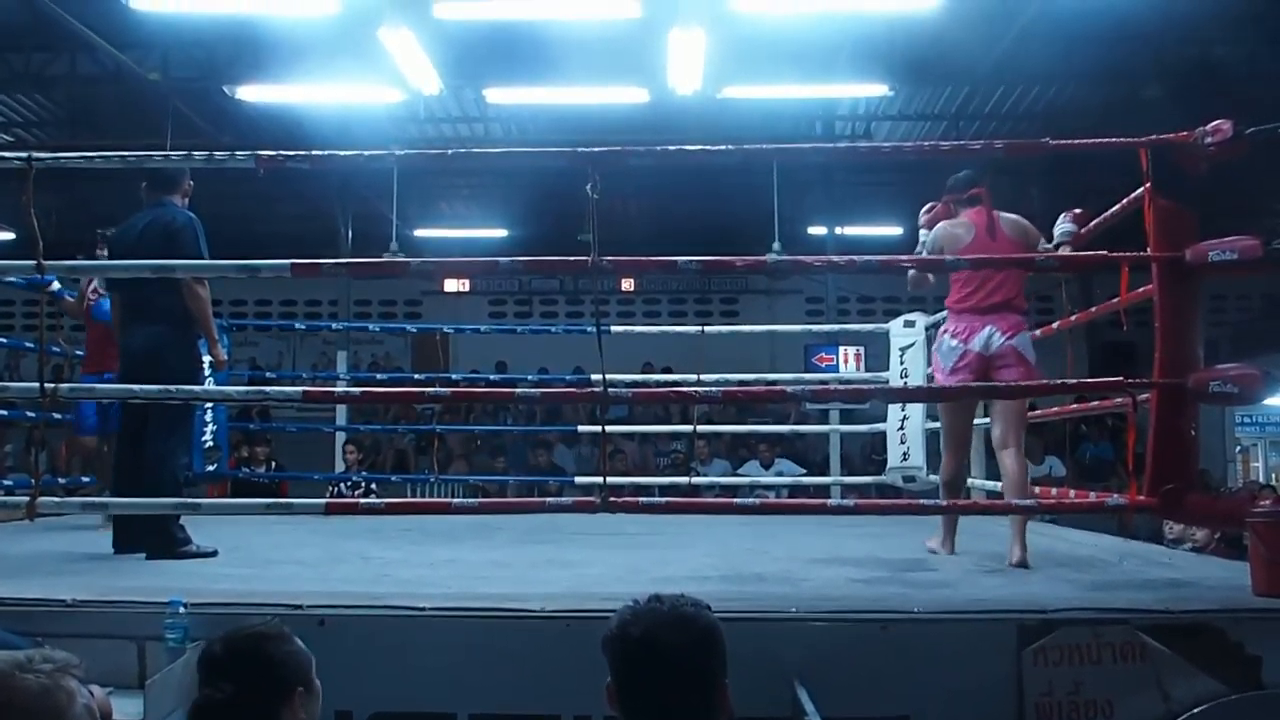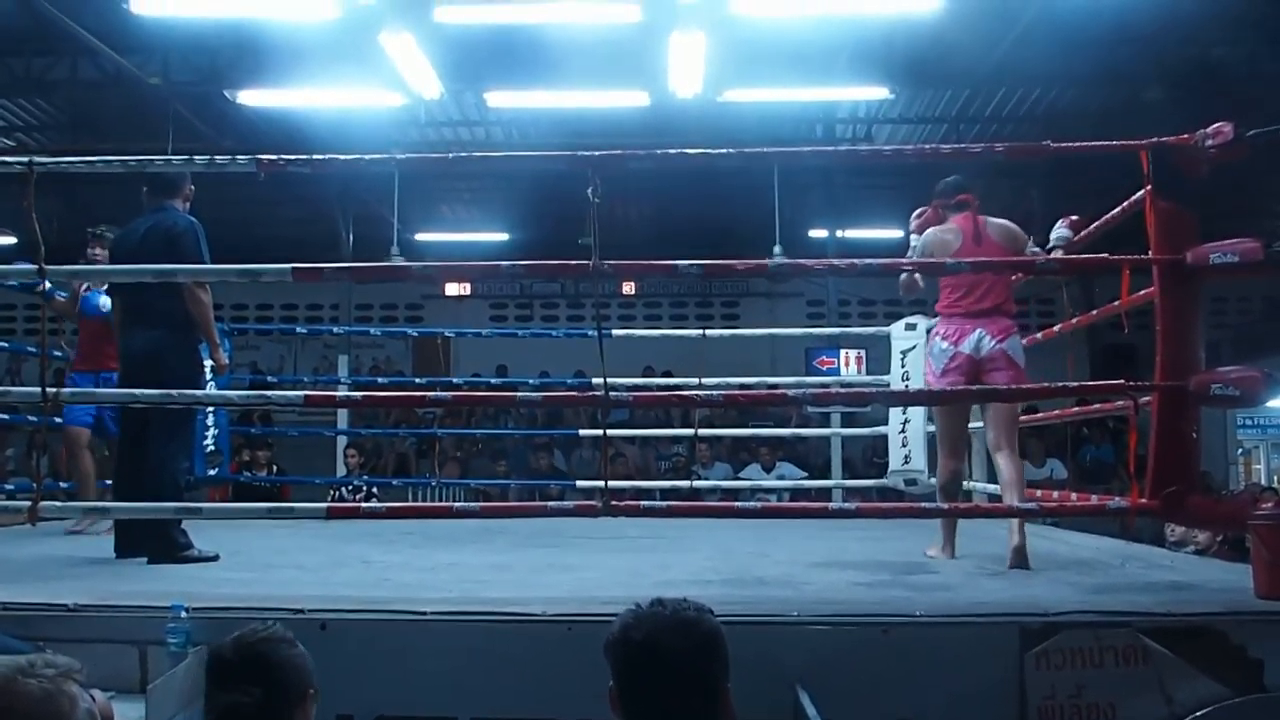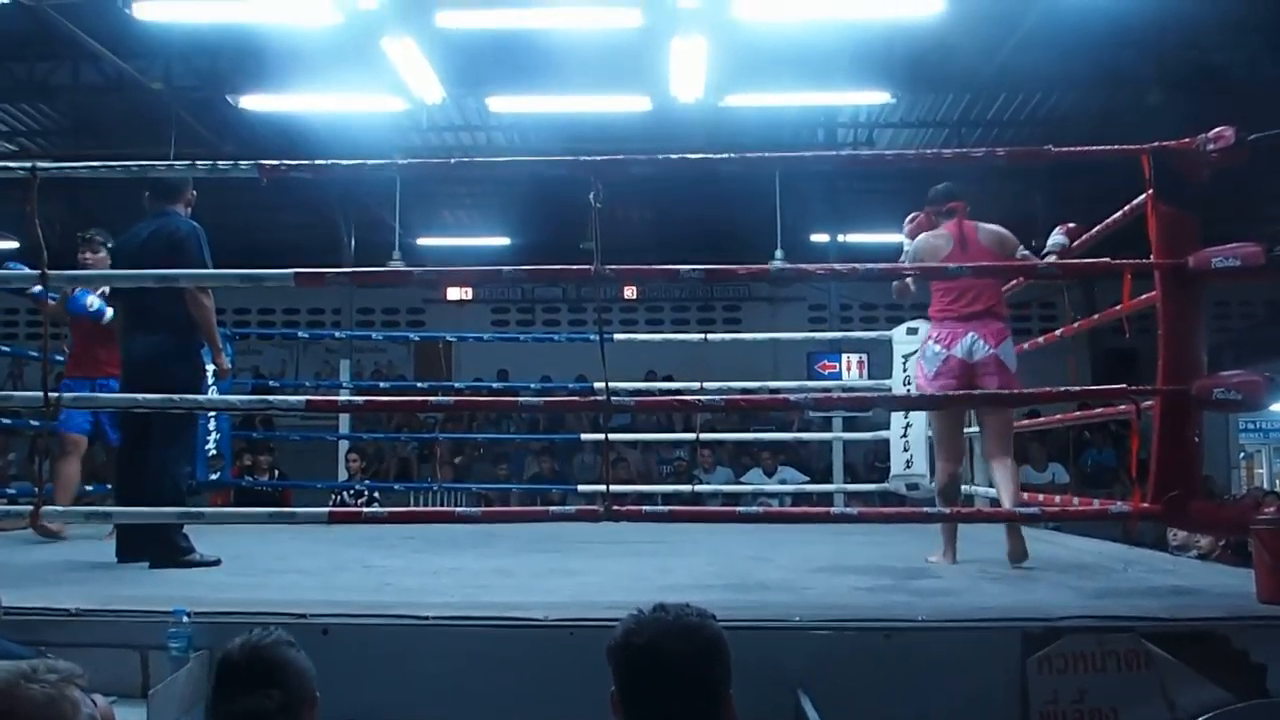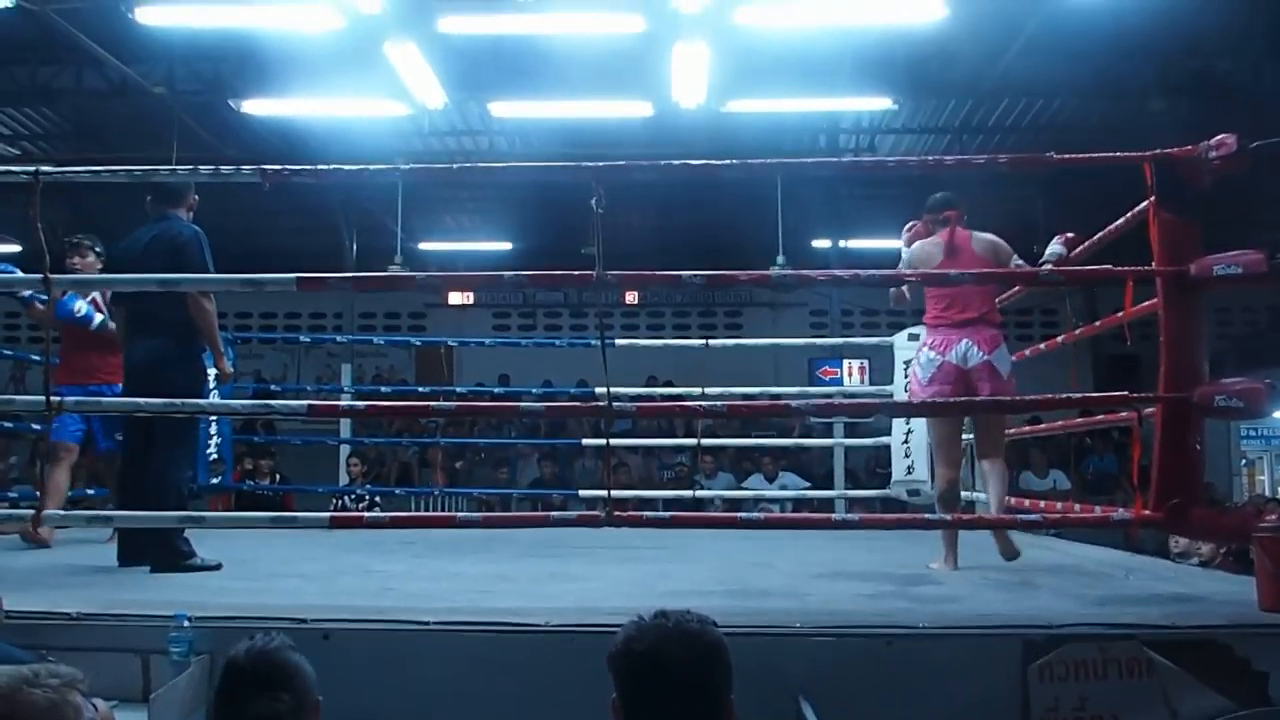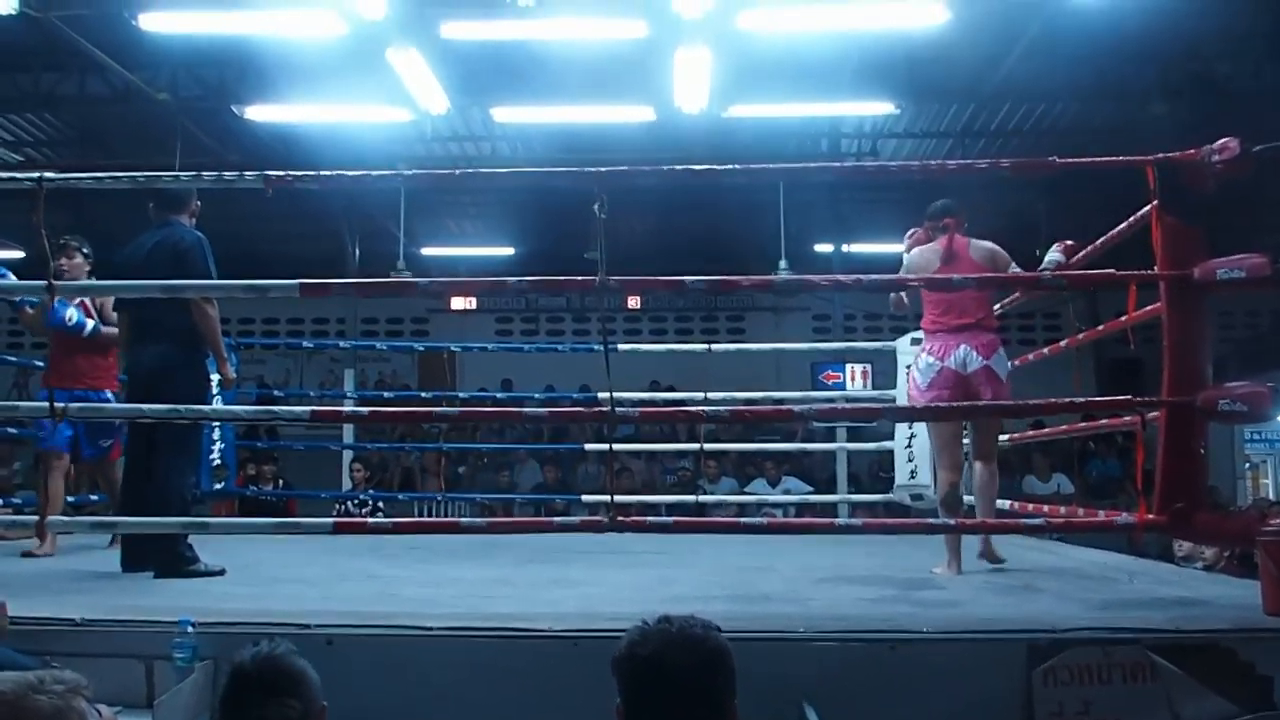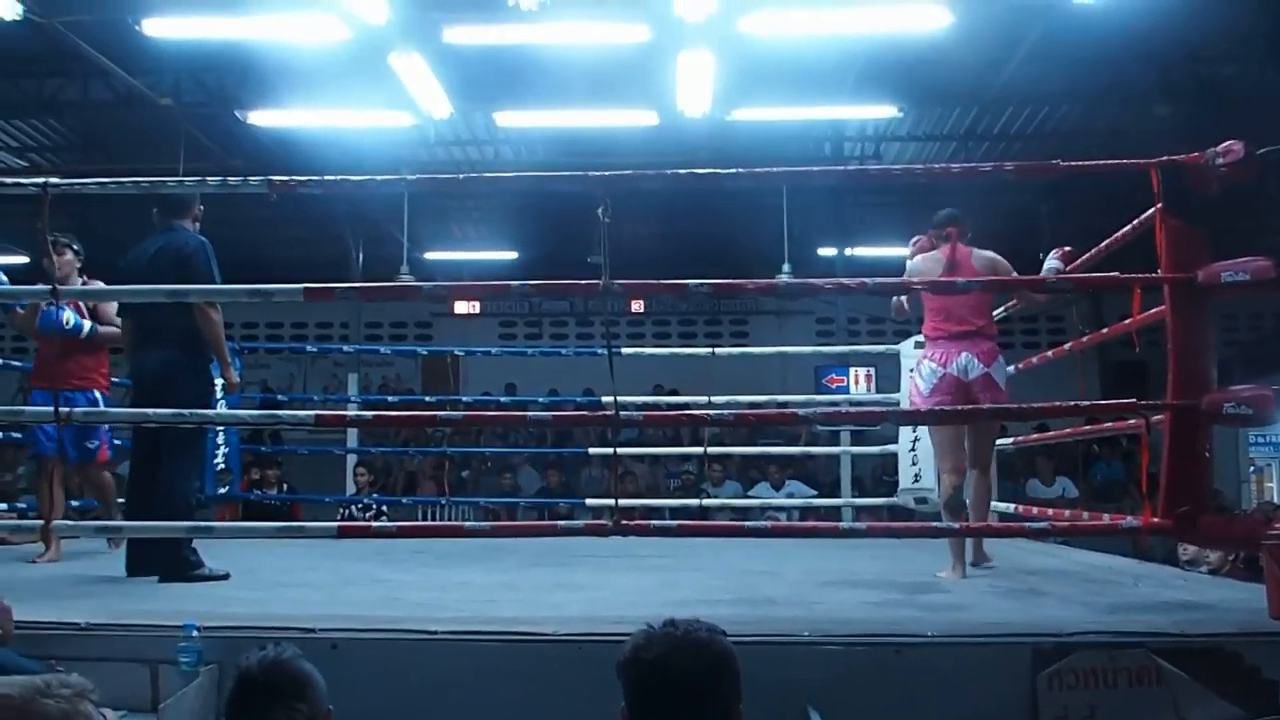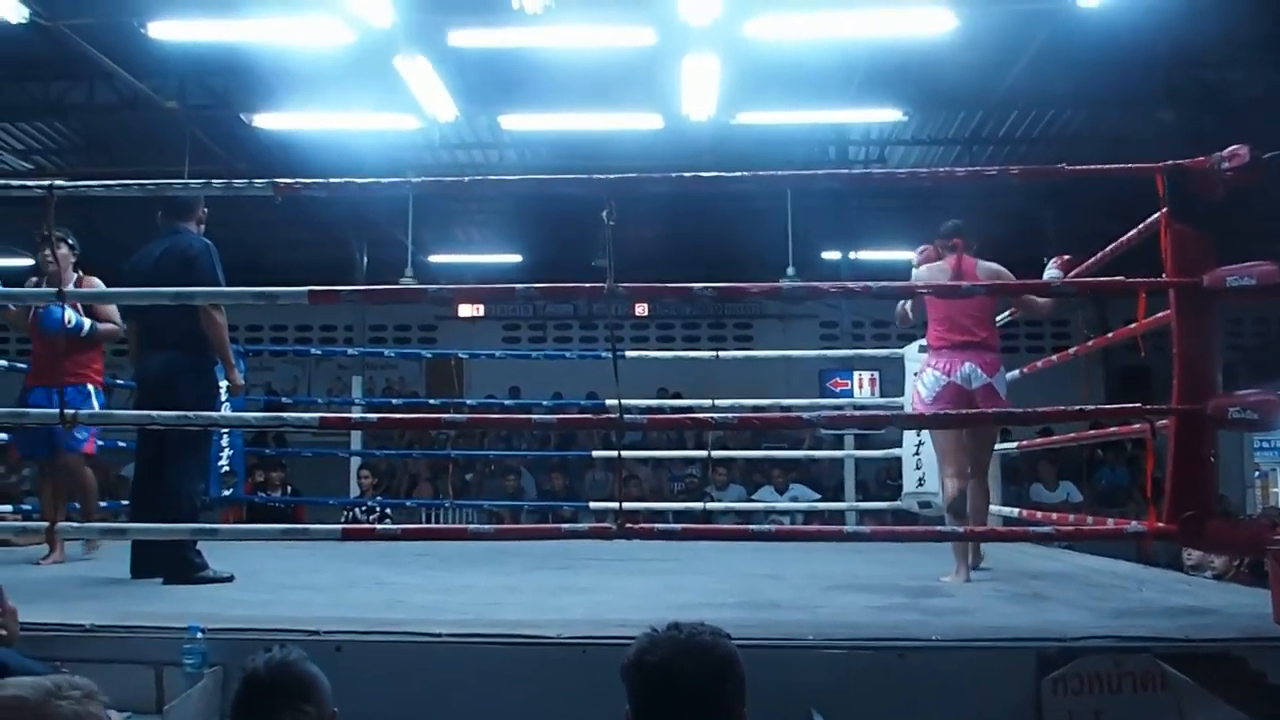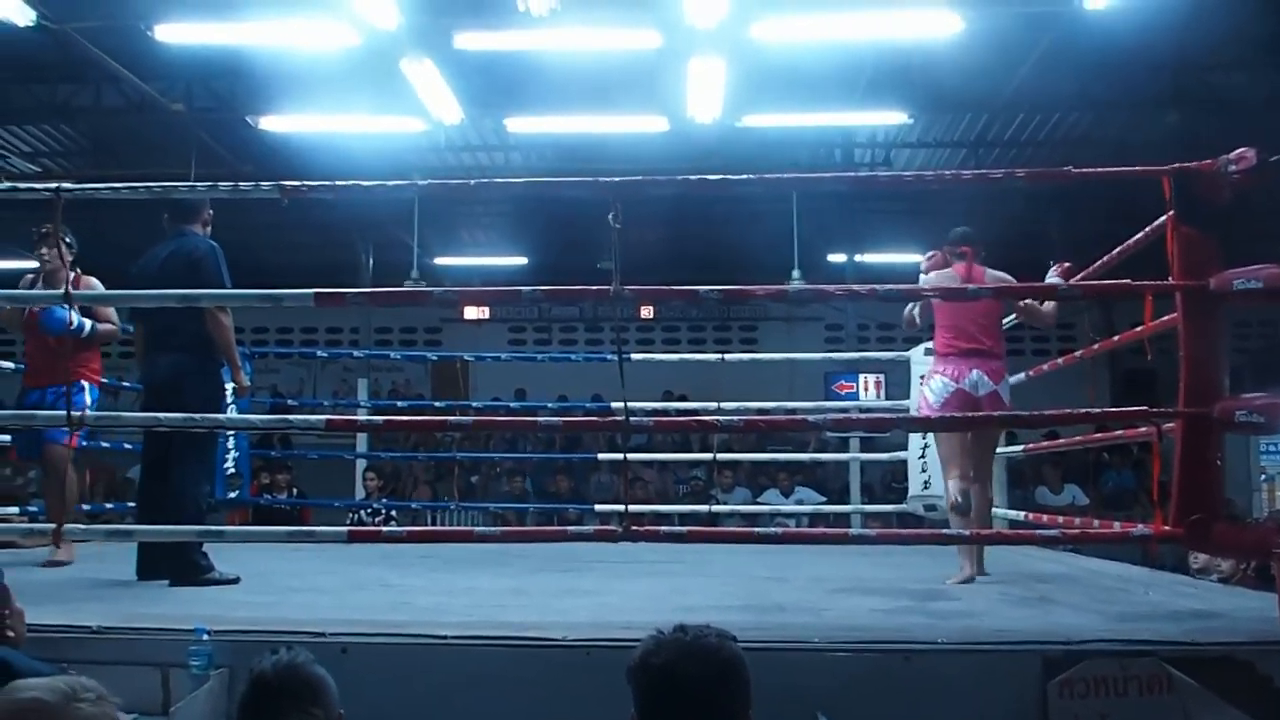
dt=0.1s
person 1, frame 1
left shoulder: (124, 231)
right shoulder: (183, 222)
left elbow: (116, 297)
right elbow: (193, 285)
right wrist: (213, 341)
left hip: (134, 344)
right hip: (172, 343)
left knee: (133, 438)
right knee: (170, 440)
left ankle: (129, 533)
right ankle: (165, 536)
person 1, frame 2
left shoulder: (125, 235)
right shoulder: (184, 227)
left elbow: (118, 300)
right elbow: (195, 290)
right wrist: (214, 346)
left hip: (135, 348)
right hip: (173, 347)
left knee: (133, 442)
right knee: (171, 444)
left ankle: (130, 537)
right ankle: (167, 541)
person 1, frame 3
left shoulder: (127, 239)
right shoulder: (186, 231)
left elbow: (119, 305)
right elbow: (197, 295)
right wrist: (217, 350)
left hip: (137, 353)
right hip: (175, 352)
left knee: (134, 446)
right knee: (173, 449)
left ankle: (132, 542)
right ankle: (169, 545)
person 1, frame 4
left shoulder: (129, 244)
right shoulder: (188, 235)
left elbow: (120, 309)
right elbow: (199, 298)
right wrist: (219, 354)
left hip: (139, 357)
right hip: (176, 355)
left knee: (137, 451)
right knee: (175, 453)
left ankle: (134, 545)
right ankle: (170, 549)
person 1, frame 5
left shoulder: (132, 250)
right shoulder: (191, 241)
left elbow: (124, 316)
right elbow: (202, 304)
right wrist: (222, 359)
left hip: (142, 363)
right hip: (180, 361)
left knee: (140, 457)
right knee: (178, 459)
left ankle: (137, 551)
right ankle: (173, 554)
person 1, frame 6
left shoulder: (136, 255)
right shoulder: (194, 246)
left elbow: (127, 320)
right elbow: (206, 309)
right wrist: (226, 364)
left hip: (147, 368)
right hip: (184, 366)
left knee: (145, 462)
right knee: (182, 463)
left ankle: (141, 555)
right ankle: (178, 559)
person 1, frame 7
left shoulder: (140, 258)
right shoulder: (199, 248)
left elbow: (133, 323)
right elbow: (210, 311)
right wrist: (230, 367)
left hip: (151, 370)
right hip: (189, 368)
left knee: (150, 464)
right knee: (187, 465)
left ankle: (146, 557)
right ankle: (182, 561)
person 1, frame 8
left shoulder: (147, 260)
right shoulder: (205, 251)
left elbow: (139, 326)
right elbow: (216, 314)
right wrist: (236, 369)
left hip: (158, 372)
right hip: (195, 370)
left knee: (156, 466)
right knee: (192, 467)
left ankle: (153, 559)
right ankle: (188, 563)
person 2, frame 1
left shoulder: (945, 230)
right shoulder: (1018, 226)
left elbow: (916, 282)
left wrist: (924, 233)
right wrist: (1066, 237)
left hip: (963, 335)
right hip: (1010, 334)
left knee: (955, 448)
right knee: (1009, 445)
left ankle: (946, 537)
right ankle: (1017, 543)
person 2, frame 2
left shoulder: (933, 237)
right shoulder: (1005, 230)
left elbow: (905, 287)
left hip: (950, 341)
right hip: (999, 339)
left knee: (951, 450)
right knee: (1004, 446)
left ankle: (946, 543)
right ankle: (1016, 530)
person 2, frame 3
left shoulder: (925, 242)
right shoulder: (996, 236)
left elbow: (900, 291)
right wrist: (1056, 247)
left hip: (945, 345)
right hip: (992, 342)
left knee: (947, 454)
right knee: (998, 449)
left ankle: (948, 548)
right ankle: (1010, 514)
person 2, frame 4
left shoulder: (920, 249)
right shoulder: (991, 245)
left elbow: (897, 298)
right wrist: (1054, 257)
left hip: (941, 351)
right hip: (988, 348)
left knee: (945, 459)
right knee: (991, 452)
left ankle: (950, 554)
right ankle: (1000, 527)
person 2, frame 5
left shoulder: (918, 257)
right shoulder: (987, 251)
left elbow: (897, 304)
left hip: (938, 356)
right hip: (984, 353)
left knee: (948, 462)
right knee: (986, 454)
left ankle: (953, 558)
right ankle: (985, 536)
person 2, frame 6
left shoulder: (921, 264)
right shoulder: (989, 261)
left elbow: (898, 310)
right elbow: (1037, 296)
right wrist: (1053, 269)
left hip: (939, 363)
right hip: (985, 362)
left knee: (950, 467)
right knee: (981, 463)
left ankle: (957, 562)
right ankle: (977, 547)
person 2, frame 7
left shoulder: (925, 274)
right shoulder: (992, 272)
left elbow: (902, 318)
right elbow: (1039, 308)
right wrist: (1053, 277)
left hip: (942, 372)
right hip: (986, 371)
left knee: (953, 472)
right knee: (978, 471)
left ankle: (961, 565)
right ankle: (974, 551)
person 2, frame 8
left shoulder: (935, 280)
right shoulder: (1001, 281)
left elbow: (909, 323)
right elbow: (1045, 318)
left hip: (949, 377)
right hip: (991, 378)
left knee: (956, 474)
right knee: (981, 475)
left ankle: (968, 555)
right ankle: (978, 558)
person 3, frame 1
right shoulder: (90, 282)
right elbow: (77, 312)
right wrist: (52, 288)
right hip: (93, 372)
right knee: (84, 443)
right ankle: (107, 488)
person 3, frame 2
right shoulder: (82, 281)
right elbow: (67, 310)
left wrist: (112, 311)
right wrist: (41, 287)
left hip: (120, 373)
right hip: (83, 372)
right knee: (76, 438)
person 3, frame 3
right shoulder: (73, 287)
right elbow: (56, 314)
left wrist: (104, 315)
left hip: (113, 381)
right hip: (77, 379)
left knee: (118, 453)
right knee: (70, 444)
right ankle: (57, 517)
person 3, frame 4
left shoulder: (110, 291)
right shoulder: (63, 289)
right elbow: (47, 319)
left wrist: (94, 320)
right wrist: (25, 294)
left hip: (106, 386)
right hip: (68, 386)
left knee: (111, 459)
right knee: (61, 452)
right ankle: (43, 527)
person 3, frame 5
left shoulder: (102, 294)
right shoulder: (52, 294)
left elbow: (122, 334)
right elbow: (37, 325)
left wrist: (85, 326)
left hip: (97, 392)
right hip: (57, 390)
left knee: (103, 465)
right knee: (53, 459)
right ankle: (47, 537)
person 3, frame 6
left shoulder: (94, 290)
left elbow: (118, 332)
left wrist: (80, 328)
left hip: (85, 391)
right hip: (44, 390)
left knee: (90, 466)
right knee: (47, 465)
left ankle: (114, 521)
right ankle: (51, 544)
person 3, frame 7
left shoulder: (90, 286)
right shoulder: (34, 286)
left elbow: (117, 329)
left wrist: (81, 326)
left hip: (80, 386)
right hip: (40, 387)
left knee: (71, 460)
right knee: (48, 465)
left ankle: (91, 524)
right ankle: (55, 545)
person 3, frame 8
left shoulder: (87, 285)
right shoulder: (29, 284)
left elbow: (114, 329)
left wrist: (81, 327)
left hip: (75, 385)
right hip: (35, 388)
left knee: (57, 456)
right knee: (50, 464)
left ankle: (63, 541)
right ankle: (63, 542)
